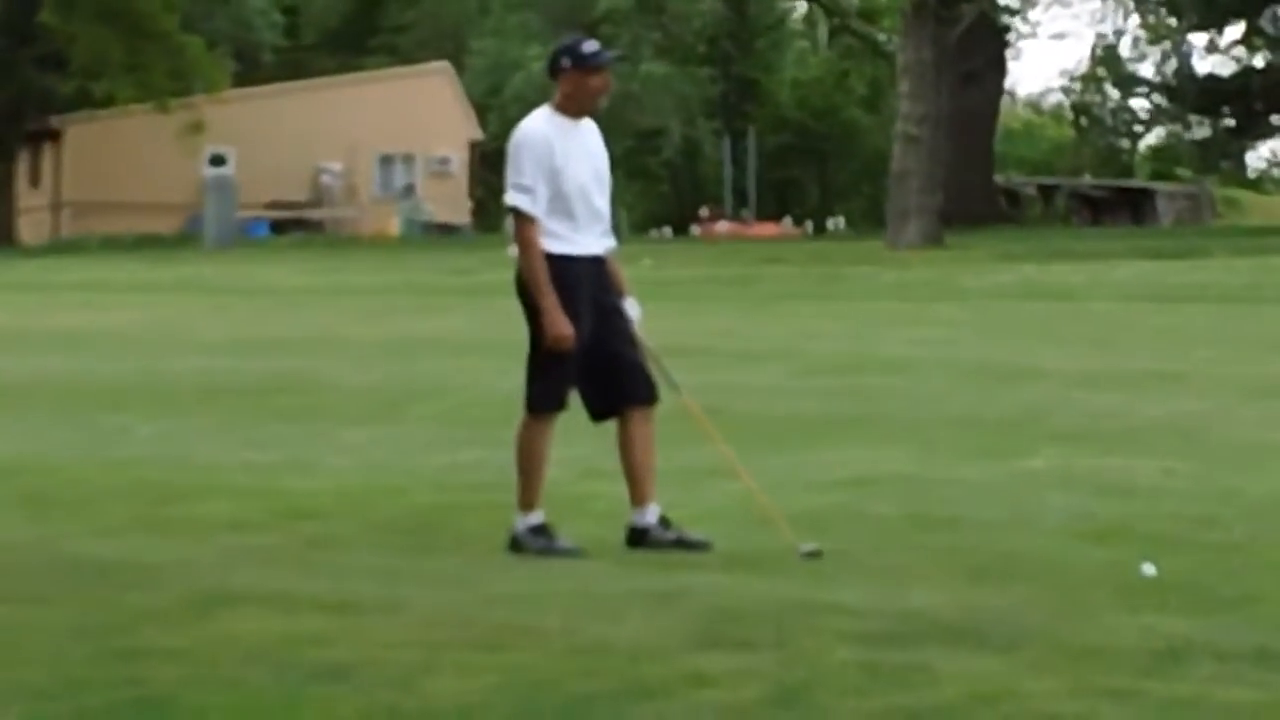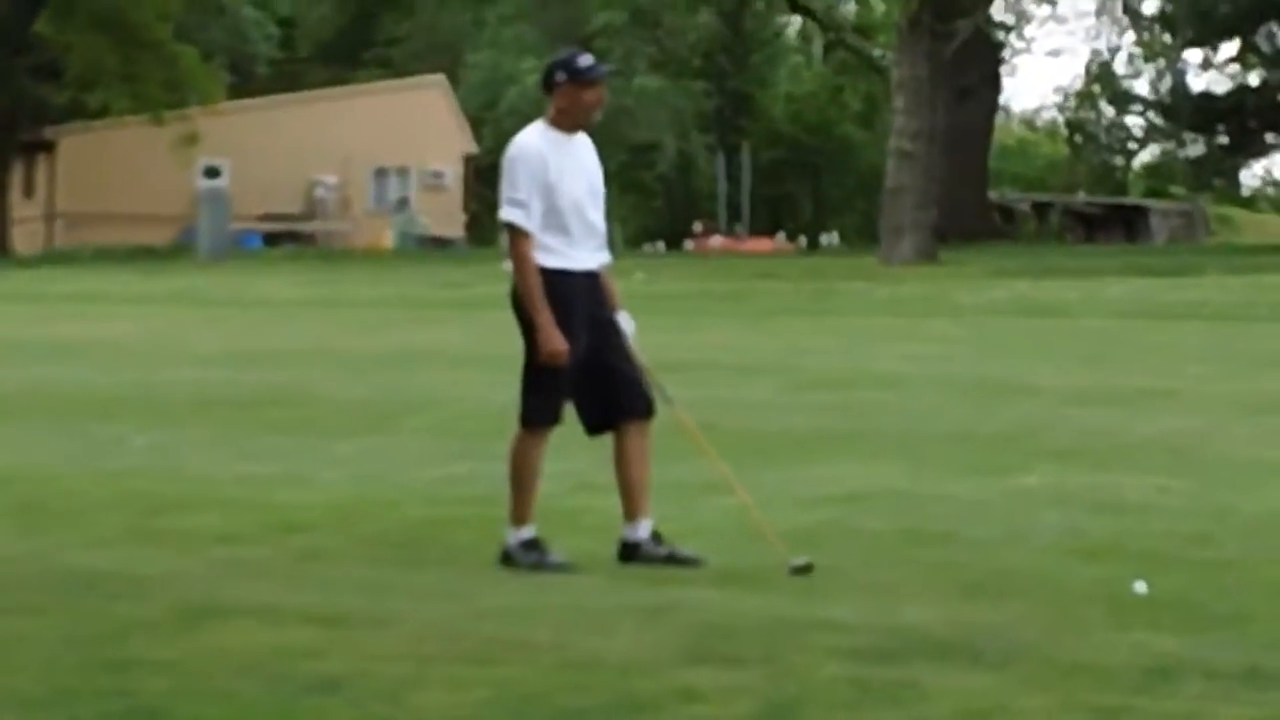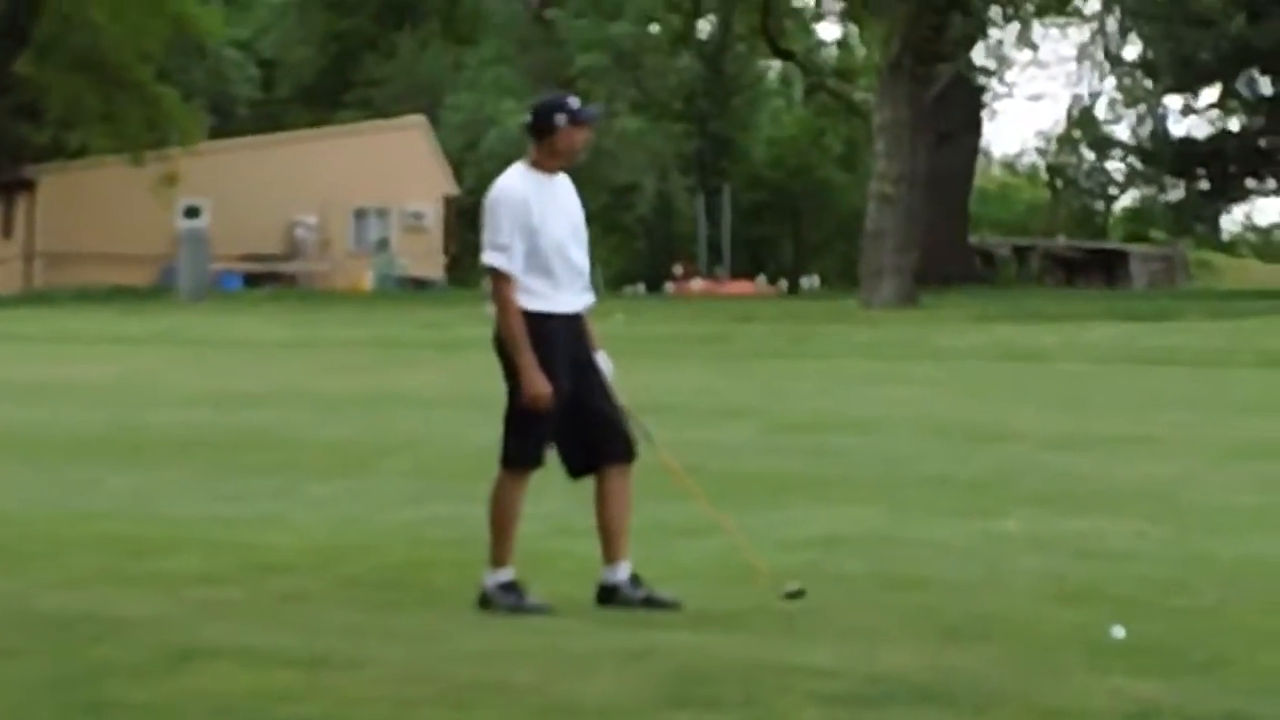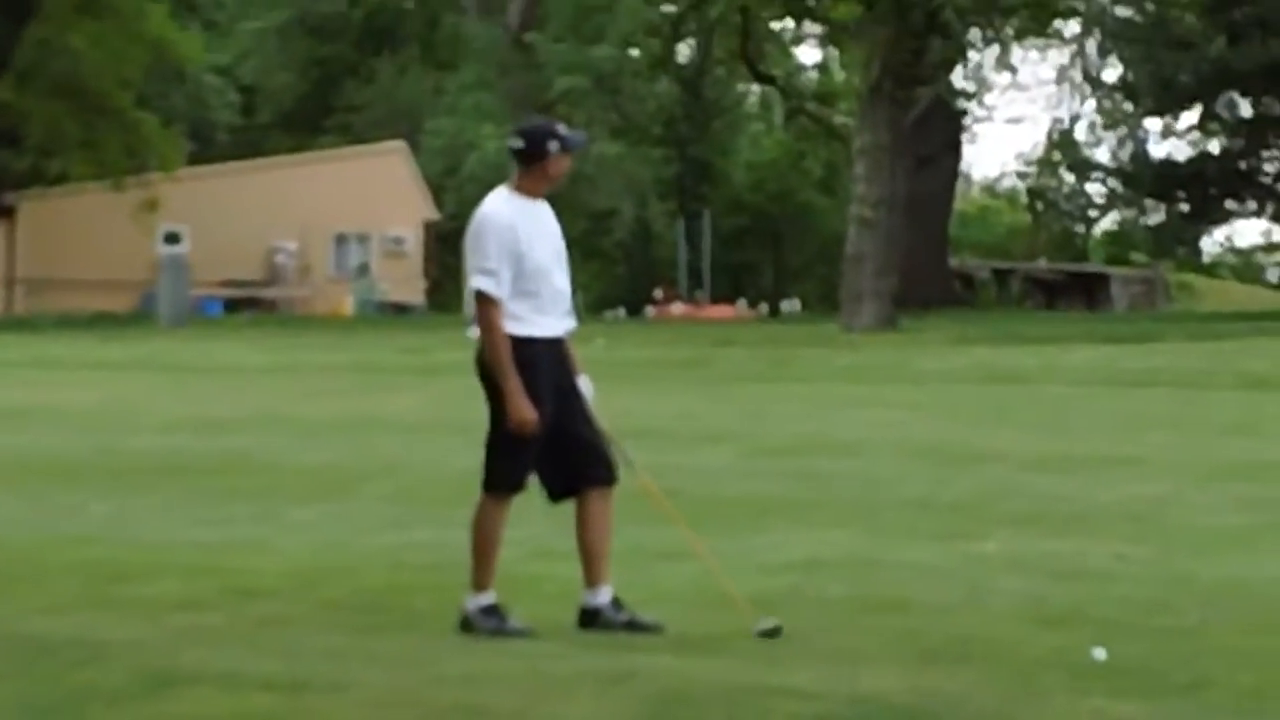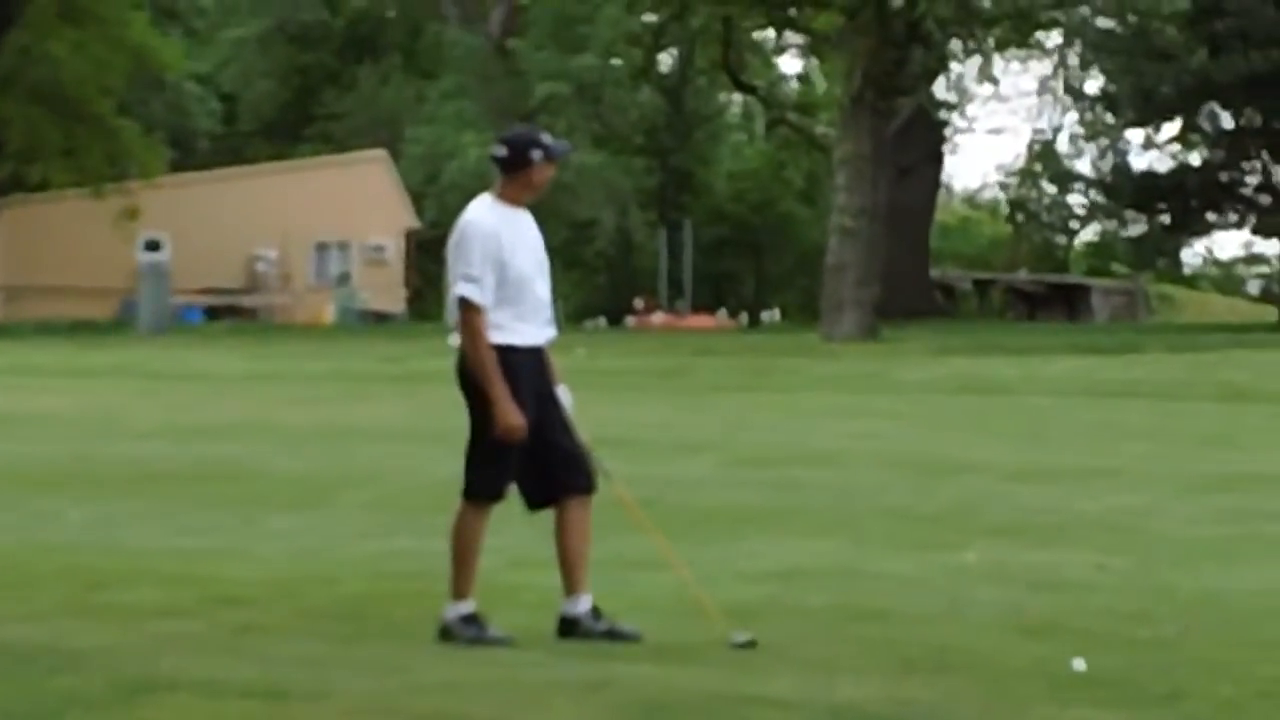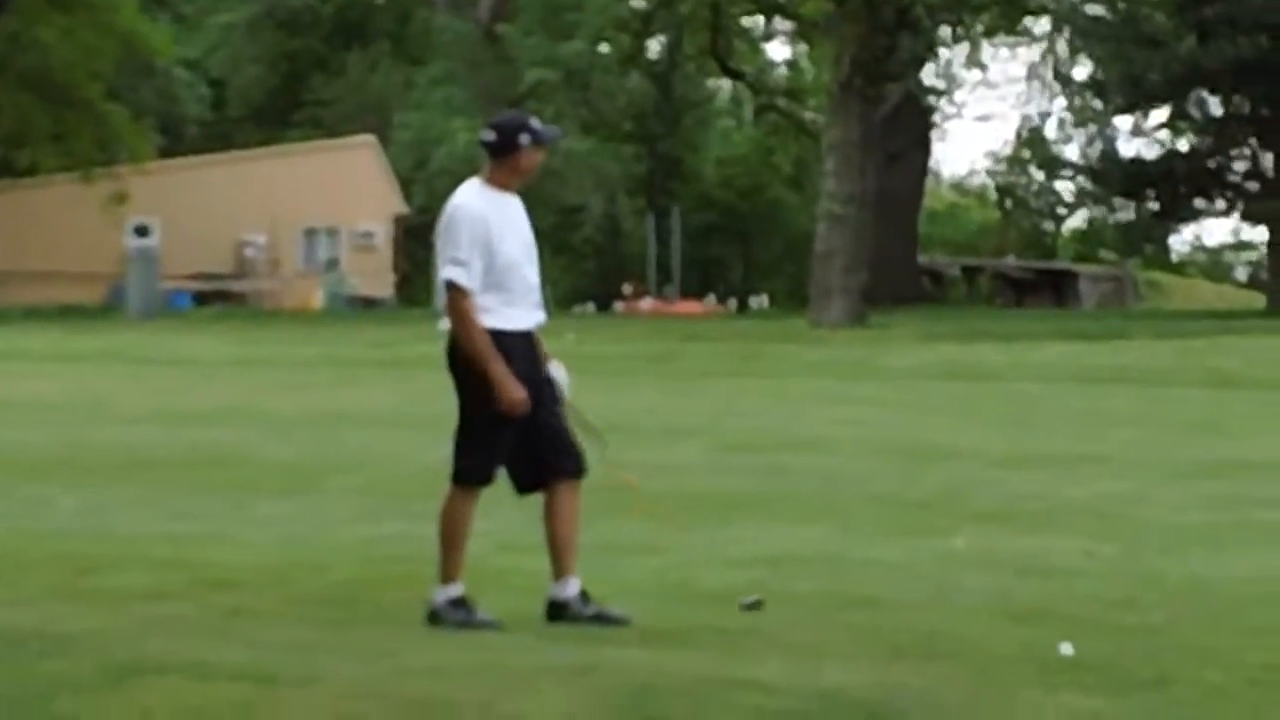
dt=0.2s
person 1, frame 1
left shoulder: (589, 130)
right shoulder: (535, 135)
right elbow: (526, 229)
left wrist: (621, 290)
right wrist: (550, 310)
left hip: (593, 275)
right hip: (555, 274)
left knee: (637, 395)
right knee: (544, 404)
left ankle: (646, 520)
right ankle: (528, 524)
person 1, frame 2
left shoulder: (584, 145)
right shoulder: (529, 150)
right elbow: (521, 244)
left wrist: (614, 306)
right wrist: (545, 325)
left hip: (588, 291)
right hip: (551, 290)
left knee: (633, 409)
right knee: (539, 419)
left ankle: (638, 535)
right ankle: (519, 538)
person 1, frame 3
left shoulder: (564, 185)
right shoulder: (512, 192)
right elbow: (503, 287)
left wrist: (594, 346)
right wrist: (527, 369)
left hip: (571, 333)
right hip: (534, 333)
left knee: (615, 451)
right knee: (520, 461)
left ankle: (617, 578)
right ankle: (498, 581)
person 1, frame 4
left shoulder: (541, 210)
right shoulder: (497, 216)
right elbow: (489, 312)
left wrist: (574, 369)
right wrist: (513, 394)
left hip: (552, 357)
right hip: (516, 358)
left knee: (596, 474)
right knee: (501, 485)
left ankle: (598, 601)
right ankle: (479, 604)
person 1, frame 5
left shoulder: (522, 219)
right shoulder: (481, 224)
right elbow: (472, 320)
left wrist: (552, 379)
right wrist: (501, 401)
left hip: (532, 365)
right hip: (497, 366)
left knee: (575, 483)
right knee: (481, 493)
left ankle: (577, 610)
right ankle: (458, 612)
person 1, frame 6
left shoulder: (511, 203)
right shoulder: (470, 209)
right elbow: (460, 303)
left wrist: (542, 358)
right wrist: (499, 378)
left hip: (521, 350)
right hip: (487, 352)
left knee: (564, 468)
right knee: (471, 477)
left ankle: (566, 594)
right ankle: (447, 596)
